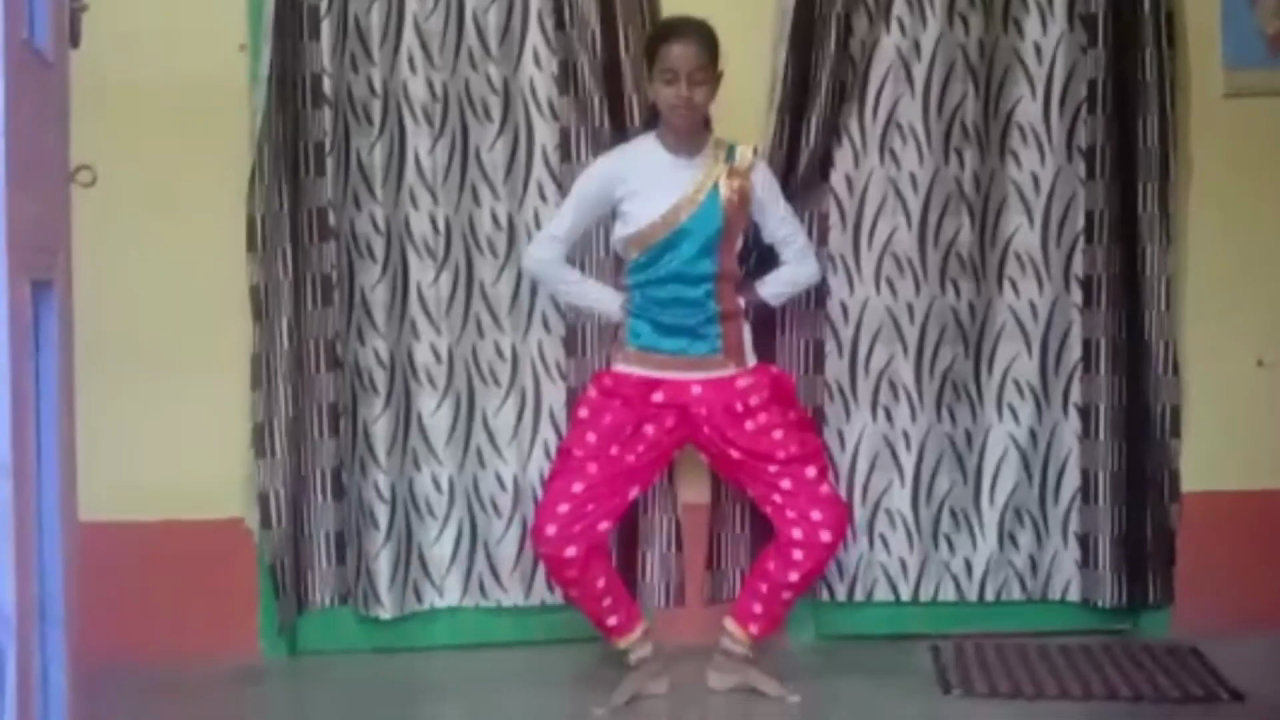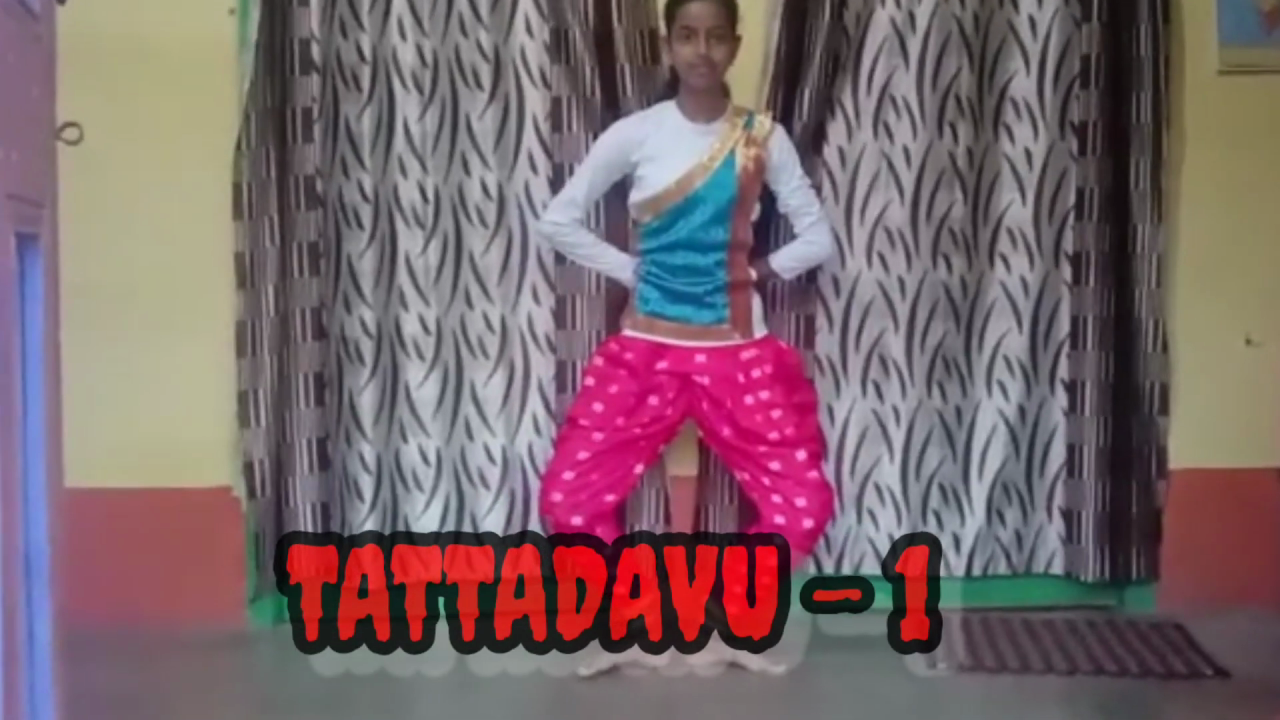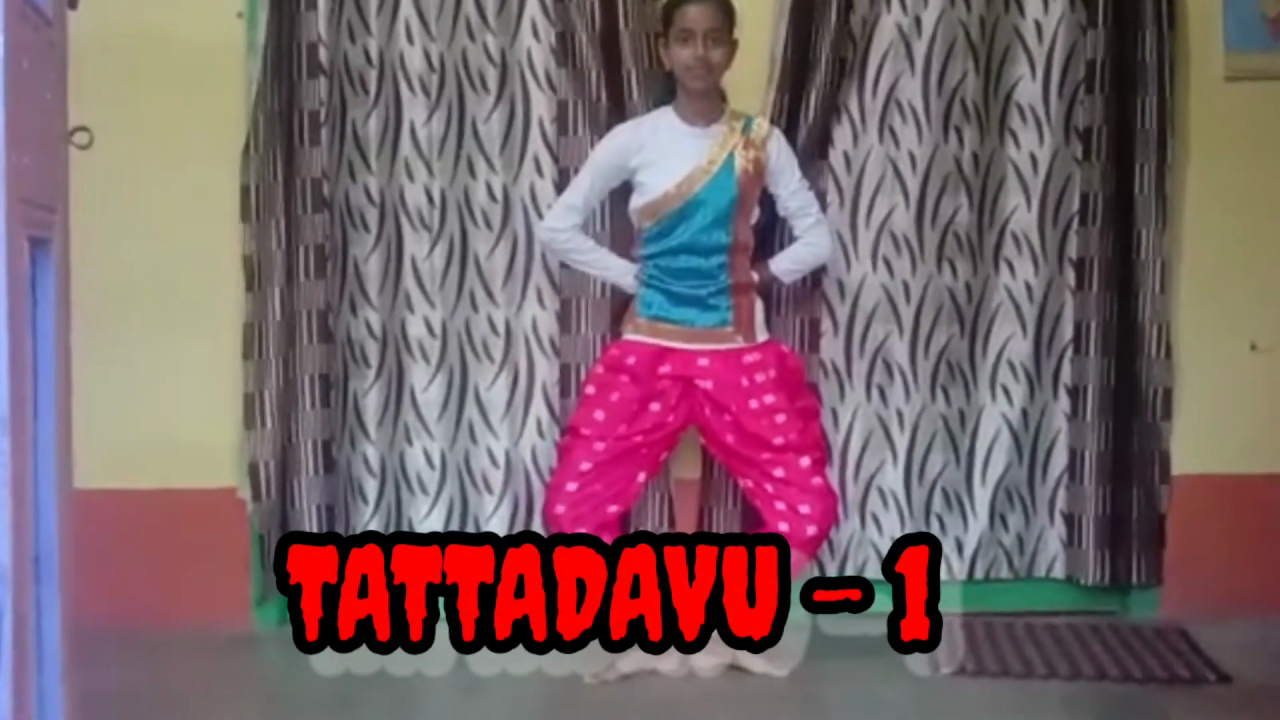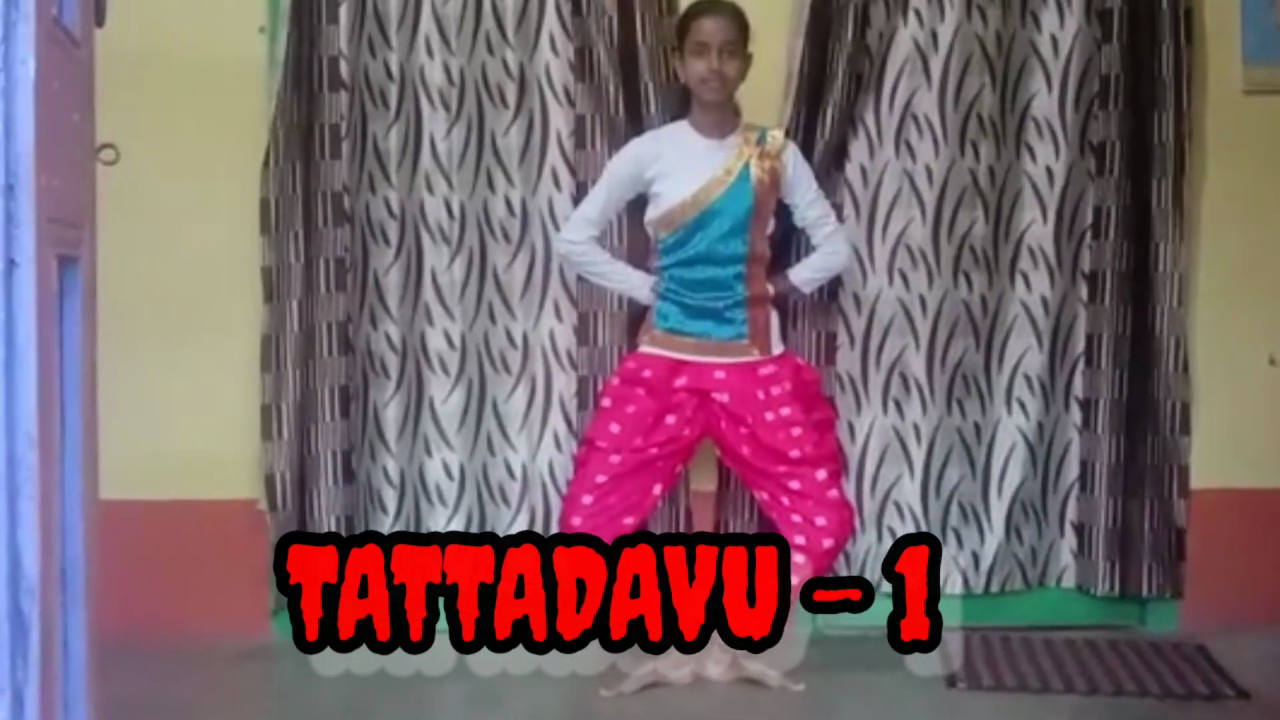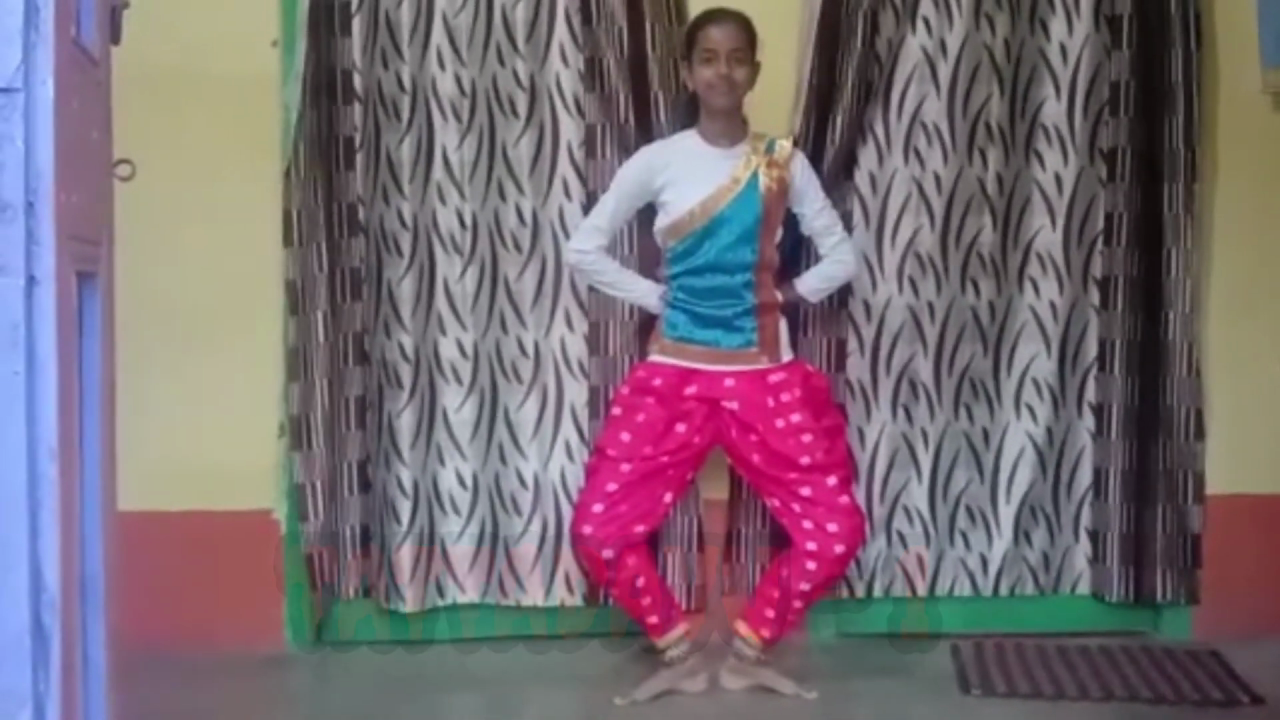
dt=1s
person 1, frame 1
left shoulder: (745, 169)
right shoulder: (616, 170)
left elbow: (804, 263)
right elbow: (541, 256)
left wrist: (746, 296)
right wrist: (615, 303)
left hip: (730, 379)
right hip: (639, 381)
left knee: (821, 520)
right knee: (560, 534)
left ankle: (732, 650)
right ankle: (641, 656)
person 1, frame 2
left shoulder: (763, 137)
right shoulder: (634, 133)
left elbow: (818, 238)
right elbow: (558, 221)
left wrist: (759, 269)
right wrist: (631, 269)
left hip: (737, 350)
right hip: (647, 348)
left knee: (804, 502)
right knee: (567, 499)
person 1, frame 3
left shoulder: (761, 141)
right shoulder: (634, 139)
left elbow: (818, 239)
right elbow: (557, 228)
left wrist: (760, 274)
right wrist: (631, 275)
left hip: (739, 353)
right hip: (649, 352)
left knee: (809, 507)
right knee: (572, 509)
person 1, frame 4
left shoulder: (777, 153)
right shoulder: (648, 152)
left elbow: (836, 248)
right elbow: (572, 240)
left wrist: (778, 286)
right wrist: (650, 287)
left hip: (755, 367)
right hip: (664, 365)
left knee: (825, 521)
right knee: (588, 523)
person 1, frame 5
left shoulder: (784, 163)
right shoulder: (656, 162)
left elbow: (841, 256)
right elbow: (583, 251)
left wrist: (785, 294)
right wrist: (656, 296)
left hip: (764, 375)
right hip: (674, 374)
left knee: (835, 530)
right knee: (598, 529)
left ankle: (747, 649)
right ankle: (679, 652)
